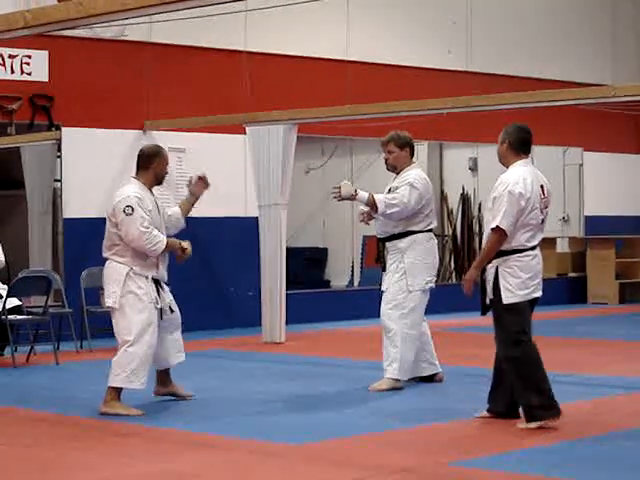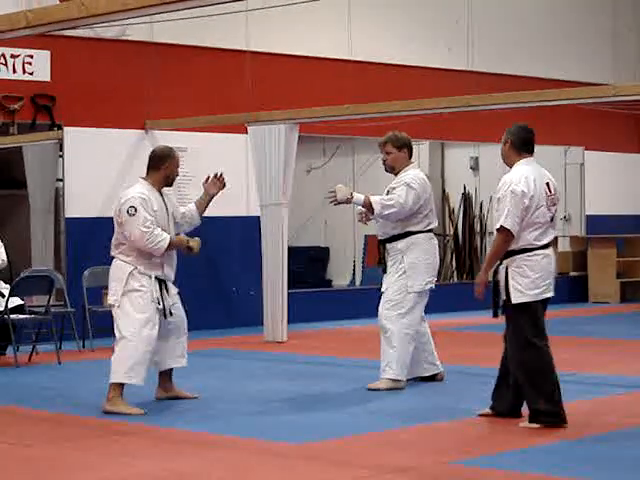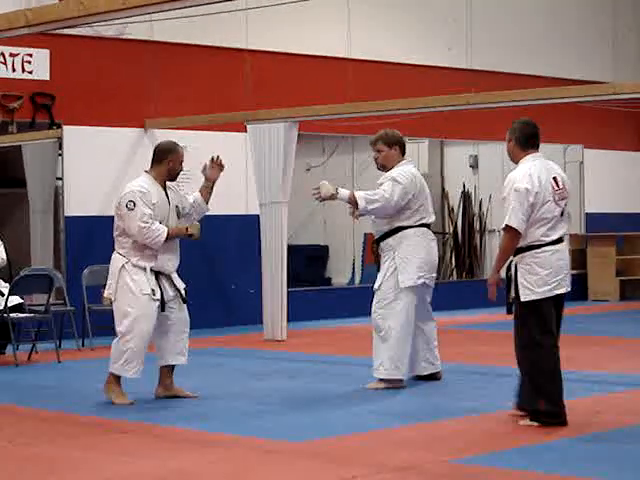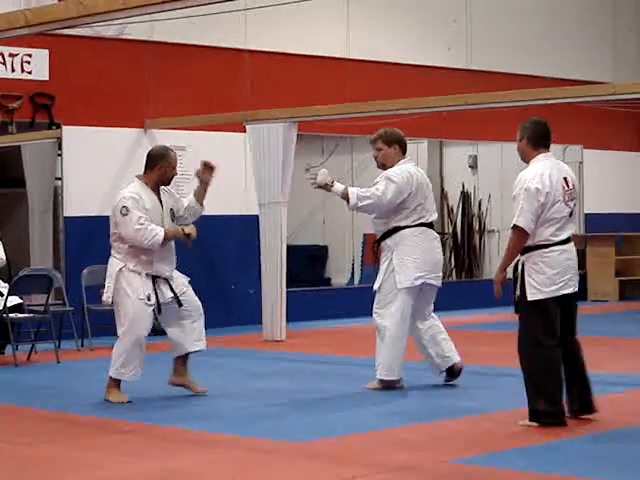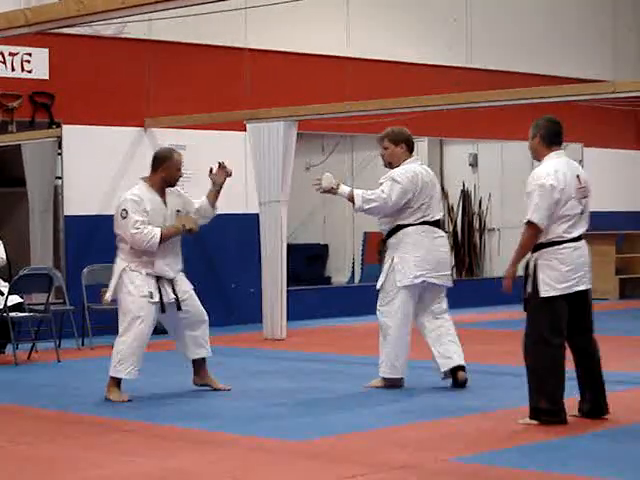
dt=0.2s
person 1, frame 1
left shoulder: (511, 180)
right shoulder: (538, 179)
left elbow: (499, 232)
left wrist: (475, 268)
left hip: (510, 268)
right hip: (528, 264)
left knee: (516, 342)
right knee: (509, 339)
left ankle: (542, 408)
right ankle: (502, 405)
person 1, frame 2
left shoulder: (514, 180)
right shoulder: (546, 177)
left elbow: (506, 233)
left wrist: (485, 270)
left hip: (523, 268)
right hip: (542, 263)
left knee: (529, 343)
right knee: (521, 339)
left ankle: (548, 412)
right ankle: (506, 404)
person 1, frame 3
left shoulder: (520, 178)
right shoulder: (555, 171)
left elbow: (513, 231)
right elbow: (561, 219)
left wrist: (495, 271)
left hip: (534, 265)
right hip: (557, 259)
left knee: (534, 342)
right knee: (544, 338)
left ankle: (547, 412)
right ankle: (539, 402)
person 1, frame 4
left shoulder: (531, 177)
right shoulder: (565, 171)
left elbow: (521, 231)
left wrist: (502, 268)
left hip: (541, 265)
right hip: (566, 259)
left knee: (537, 343)
right knee: (565, 338)
left ankle: (546, 412)
right ankle: (581, 402)
person 1, frame 5
left shoulder: (544, 174)
right shoulder: (575, 170)
left elbow: (535, 227)
left wrist: (514, 264)
left hip: (552, 263)
right hip: (577, 258)
left knee: (542, 340)
right knee: (581, 337)
left ankle: (546, 410)
right ankle: (594, 404)
person 2, frame 1
left shoulder: (146, 195)
right shoulder: (130, 197)
left elbow: (169, 222)
right elbow: (143, 238)
left wrist: (193, 196)
right wrist: (177, 246)
left hip: (147, 278)
right hip: (129, 279)
left knee: (169, 322)
right knee: (138, 338)
left ankle: (164, 382)
right ankle: (111, 400)
person 2, frame 2
left shoulder: (160, 196)
right shoulder: (136, 198)
left elbow: (186, 220)
right elbow: (146, 238)
left wrist: (208, 195)
right wrist: (181, 243)
left hip: (157, 279)
right hip: (135, 278)
left knee: (173, 327)
right knee: (138, 336)
left ankle: (165, 386)
right ankle: (114, 398)
person 2, frame 3
left shoulder: (171, 190)
right shoulder: (137, 192)
left elbow: (194, 211)
right elbow: (144, 232)
left wrist: (210, 182)
right wrist: (183, 230)
left hip: (162, 273)
right hip: (135, 271)
left knee: (176, 324)
right knee: (136, 329)
left ankle: (165, 385)
right ankle: (113, 383)
person 2, frame 4
left shoulder: (165, 194)
right shoulder: (129, 197)
left elbow: (188, 211)
right elbow: (141, 236)
left wrist: (202, 185)
right wrist: (179, 233)
left hip: (162, 273)
right hip: (132, 276)
left knee: (189, 311)
right knee: (133, 332)
left ankle: (180, 372)
right ankle: (113, 386)
person 2, frame 5
left shoulder: (175, 196)
right shoulder: (133, 200)
left elbow: (201, 213)
right elbow: (141, 238)
left wrist: (216, 187)
right wrist: (181, 227)
left hip: (170, 276)
right hip: (138, 277)
left knee: (195, 319)
right knee: (134, 330)
left ankle: (201, 375)
right ankle: (113, 386)
person 3, frame 1
left shoulder: (414, 180)
right shoulder: (402, 180)
left elbow: (397, 206)
left wrist: (358, 195)
right wrist: (373, 213)
left hip: (412, 253)
right hip: (404, 253)
left knee: (396, 312)
right knee: (410, 314)
left ankle: (395, 374)
right ankle: (428, 369)
person 3, frame 2
left shoulder: (412, 180)
right shoulder: (405, 180)
left elbow: (394, 207)
right elbow: (399, 213)
left wrist: (354, 198)
right wrist: (372, 213)
left hip: (412, 255)
right hip: (410, 254)
left knee: (395, 313)
right knee: (412, 315)
left ankle: (394, 375)
right ankle: (429, 368)
person 3, frame 3
left shoulder: (401, 176)
right shoulder: (409, 174)
left elbow: (379, 201)
left wrist: (338, 194)
right wrist: (364, 209)
left hip: (407, 250)
right hip: (415, 248)
left knee: (390, 312)
right knee: (417, 313)
left ankle: (390, 374)
right ankle: (429, 366)
person 3, frame 4
left shoulder: (397, 175)
right shoulder: (417, 174)
left elbow: (374, 199)
left wrist: (334, 187)
left hip: (407, 249)
right hip: (424, 247)
left knee: (390, 314)
right knee: (422, 313)
left ankle: (389, 375)
right ankle: (448, 361)
person 3, frame 5
left shoulder: (402, 175)
right shoulder: (426, 172)
left elbow: (380, 202)
left wrist: (340, 189)
left hip: (411, 248)
right hip: (433, 245)
left knee: (393, 313)
right knee: (434, 312)
left ankle: (392, 373)
right ankle: (456, 367)
